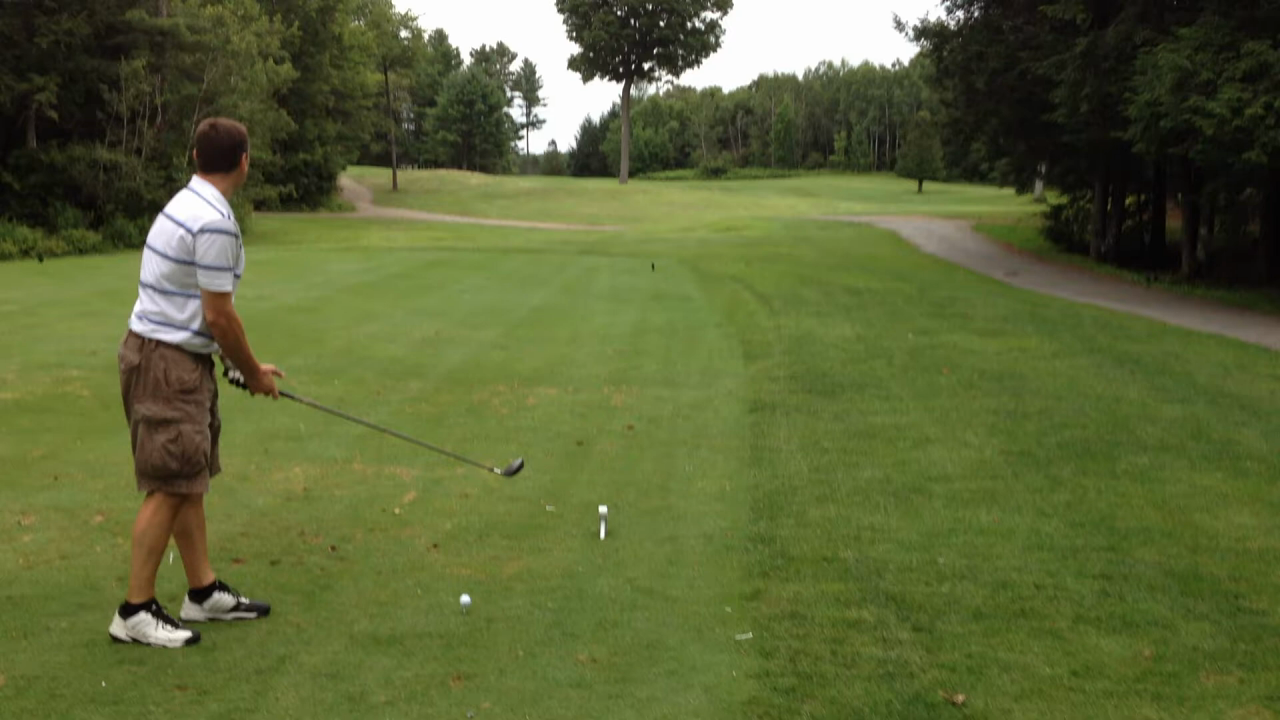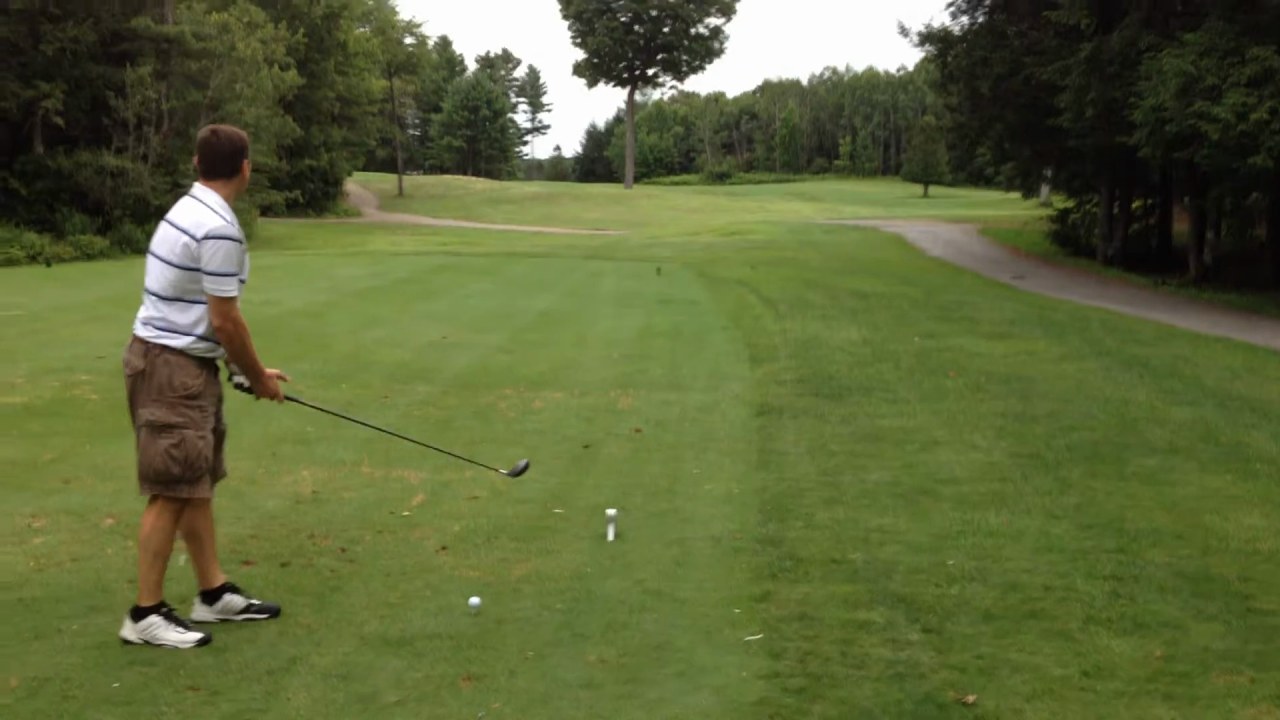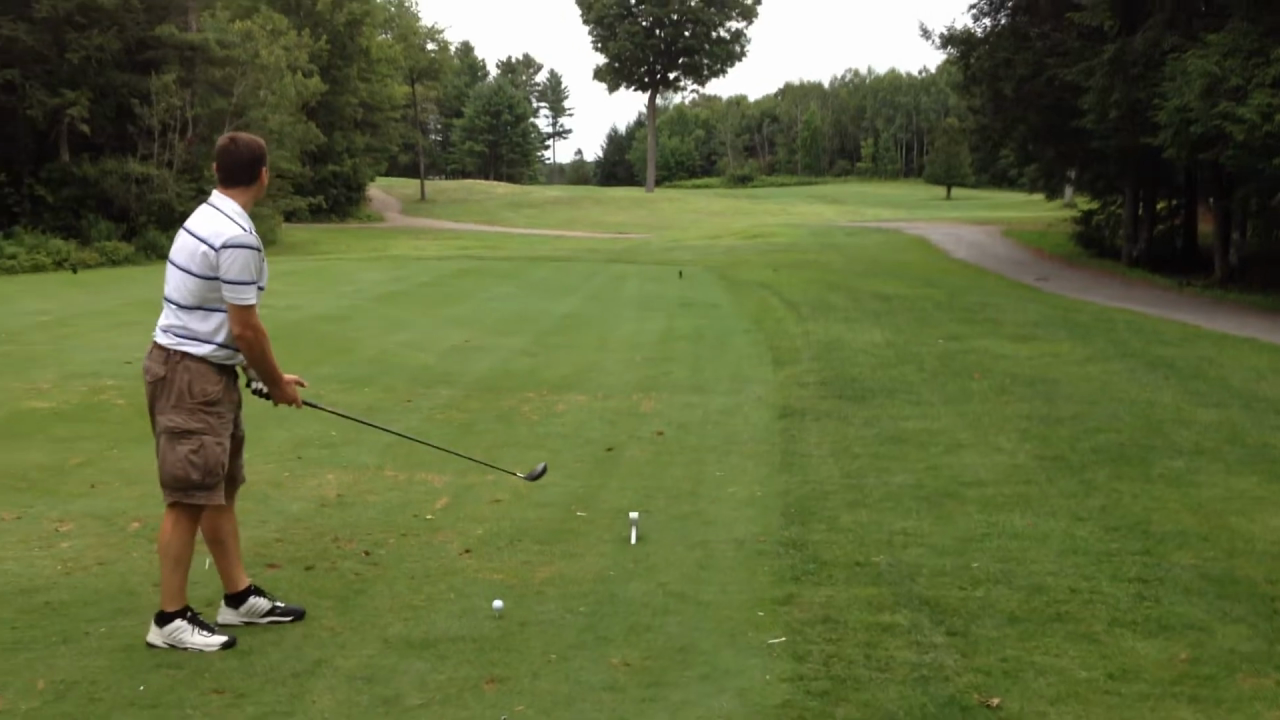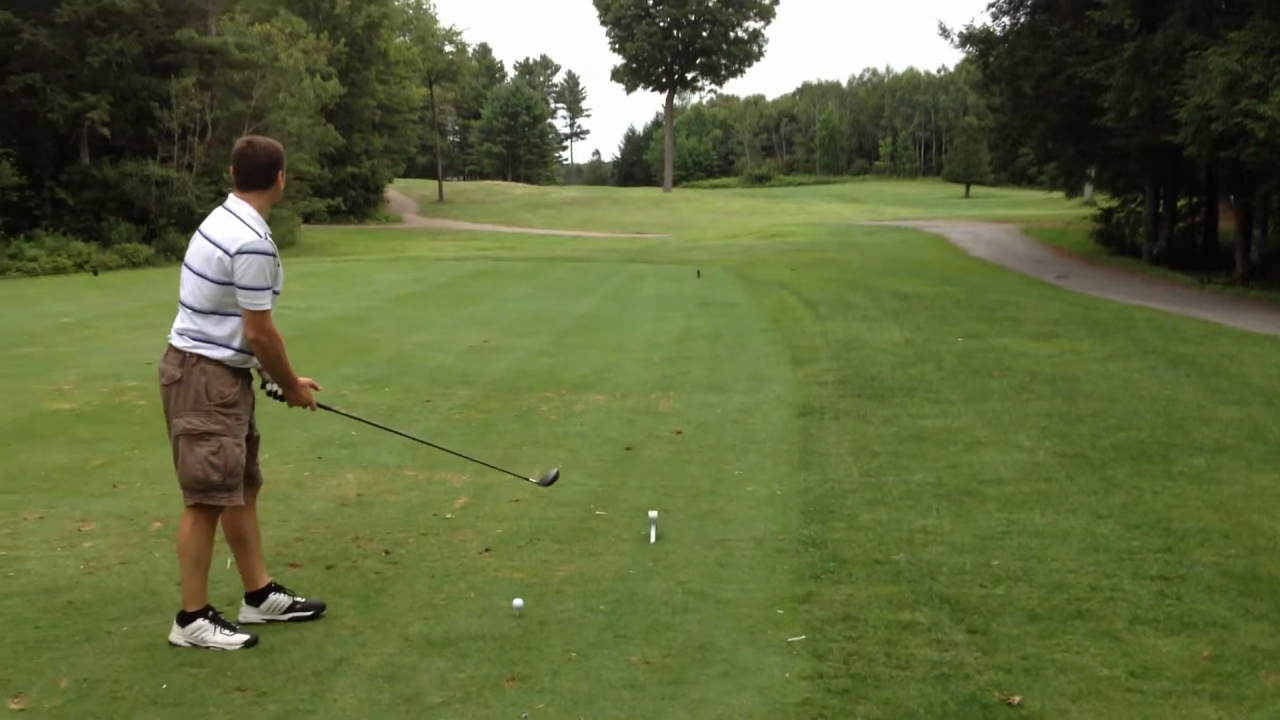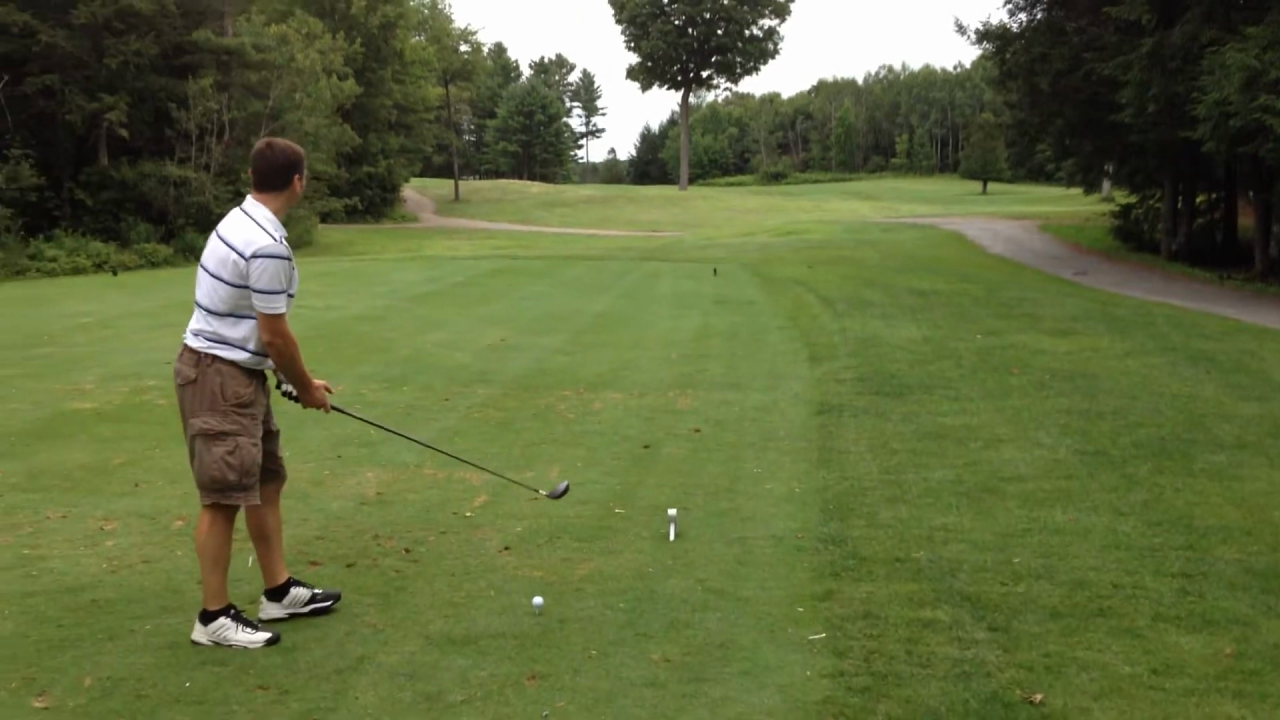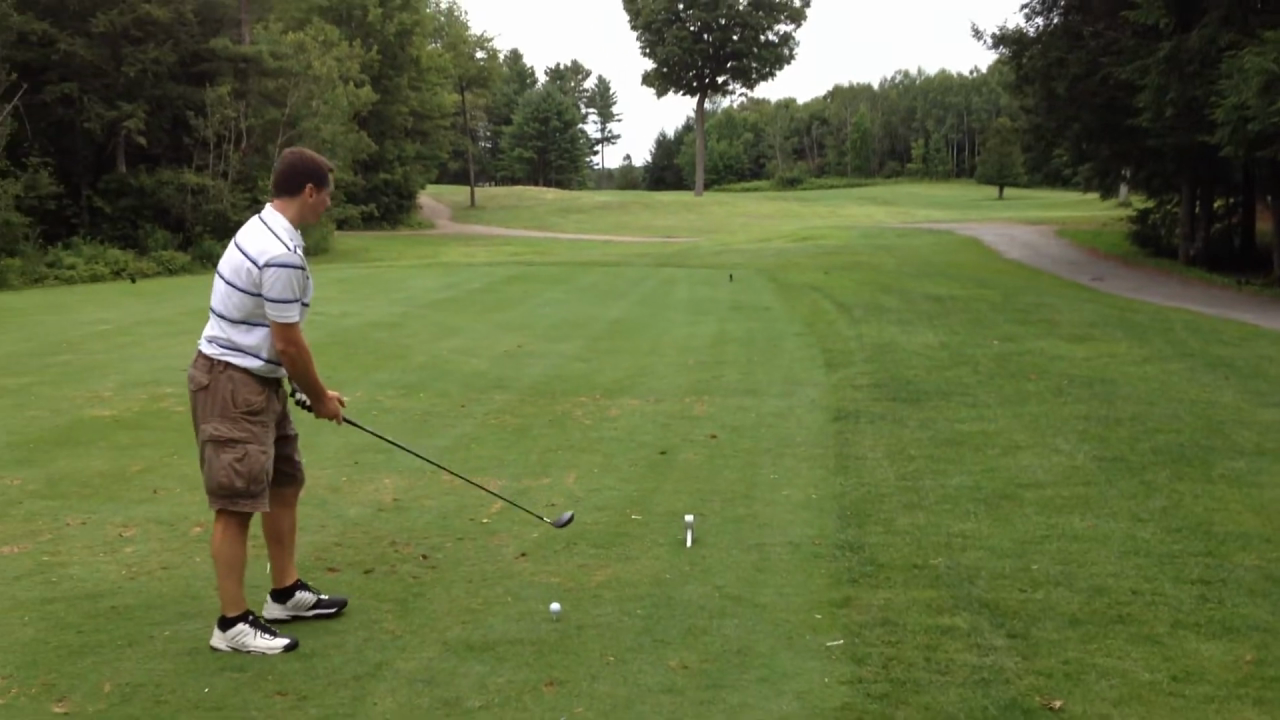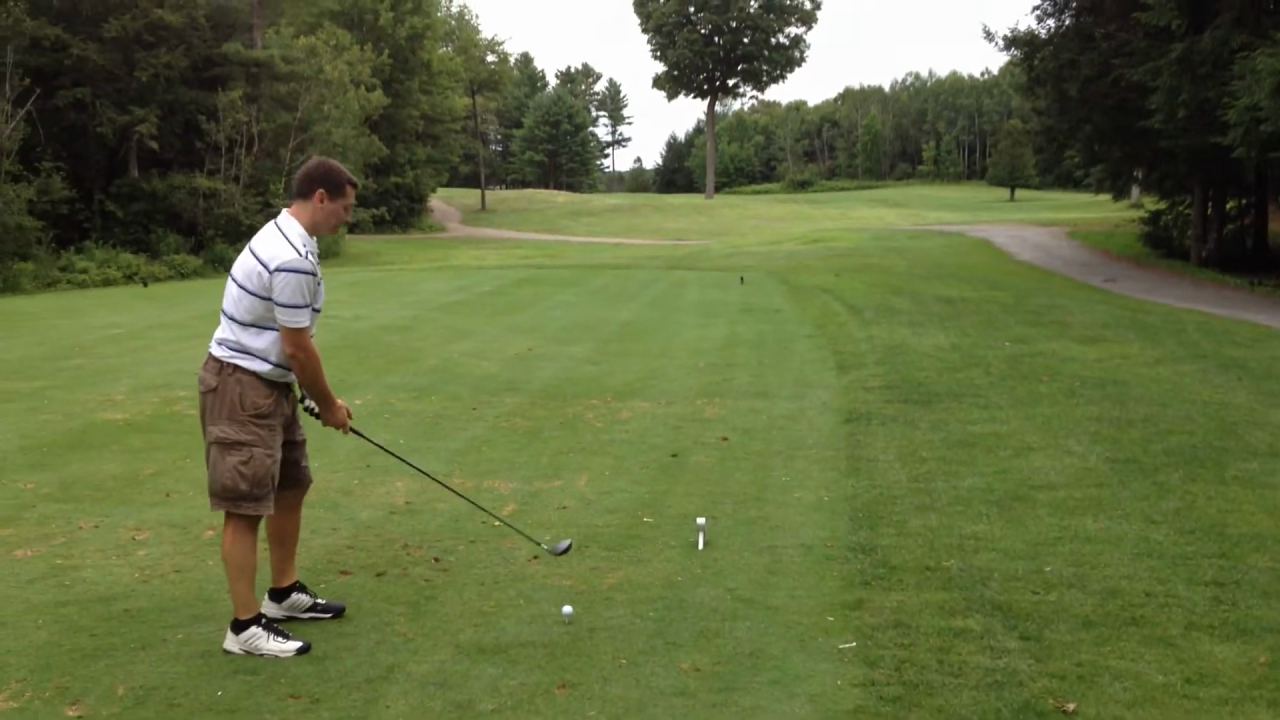
dt=0.1s
person 1, frame 1
left shoulder: (190, 204)
right shoulder: (214, 222)
right elbow: (219, 315)
left wrist: (241, 364)
right wrist: (253, 373)
left hip: (178, 356)
right hip: (168, 360)
left knee: (190, 482)
right knee: (169, 486)
left ankle: (204, 593)
right ankle: (135, 610)
person 1, frame 2
left shoulder: (192, 209)
right shoulder: (217, 228)
right elbow: (225, 321)
left wrist: (247, 369)
right wrist: (258, 377)
left hip: (184, 361)
right hip: (172, 365)
left knee: (197, 486)
right knee: (172, 491)
left ankle: (214, 594)
right ankle: (146, 613)
person 1, frame 3
left shoulder: (209, 217)
right shoulder: (237, 238)
right elbow: (245, 328)
left wrist: (268, 376)
right wrist: (277, 383)
left hip: (205, 370)
right hip: (190, 373)
left knee: (220, 491)
right knee: (190, 497)
left ankle: (240, 597)
right ankle: (171, 619)
person 1, frame 4
left shoulder: (225, 221)
right shoulder: (252, 243)
right elbow: (259, 333)
left wrist: (282, 379)
right wrist: (292, 386)
left hip: (221, 371)
right hip: (206, 375)
left knee: (240, 489)
right knee: (209, 498)
left ankle: (260, 595)
right ankle: (192, 618)
person 1, frame 5
left shoulder: (245, 221)
right shoulder: (266, 246)
right elbow: (274, 336)
left wrist: (300, 380)
right wrist: (307, 388)
left hip: (239, 372)
right hip: (221, 375)
left knee: (266, 483)
right knee: (227, 496)
left ankle: (279, 591)
right ankle: (214, 617)
person 1, frame 6
left shoulder: (267, 230)
right shoulder: (281, 255)
right elbow: (288, 345)
left wrist: (313, 390)
right wrist: (320, 398)
left hip: (255, 380)
right hip: (233, 382)
left knee: (283, 485)
right knee: (238, 502)
left ankle: (285, 593)
right ankle: (232, 623)
person 1, frame 7
left shoulder: (290, 237)
right shoulder: (292, 260)
left elbow: (297, 339)
right elbow: (298, 349)
left wrist: (322, 397)
right wrist: (329, 405)
left hip: (267, 383)
right hip: (242, 384)
left knee: (289, 489)
right knee: (248, 506)
left ankle: (283, 593)
right ankle: (245, 625)
